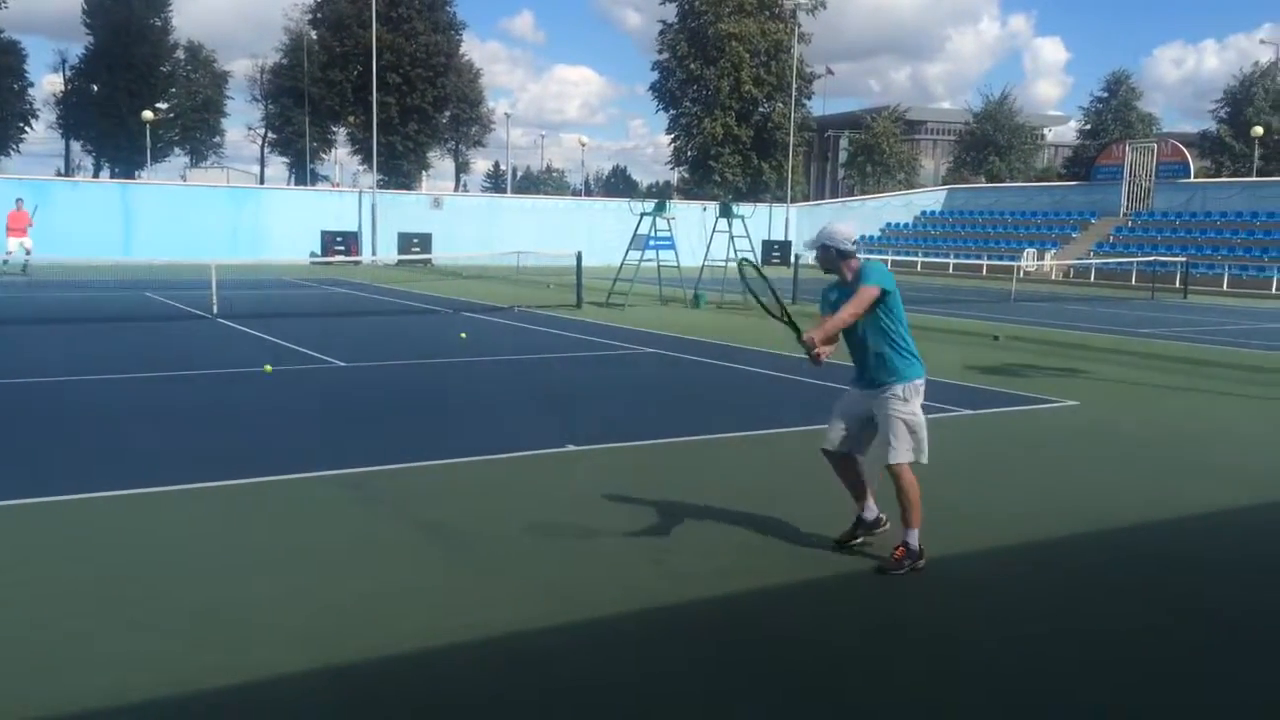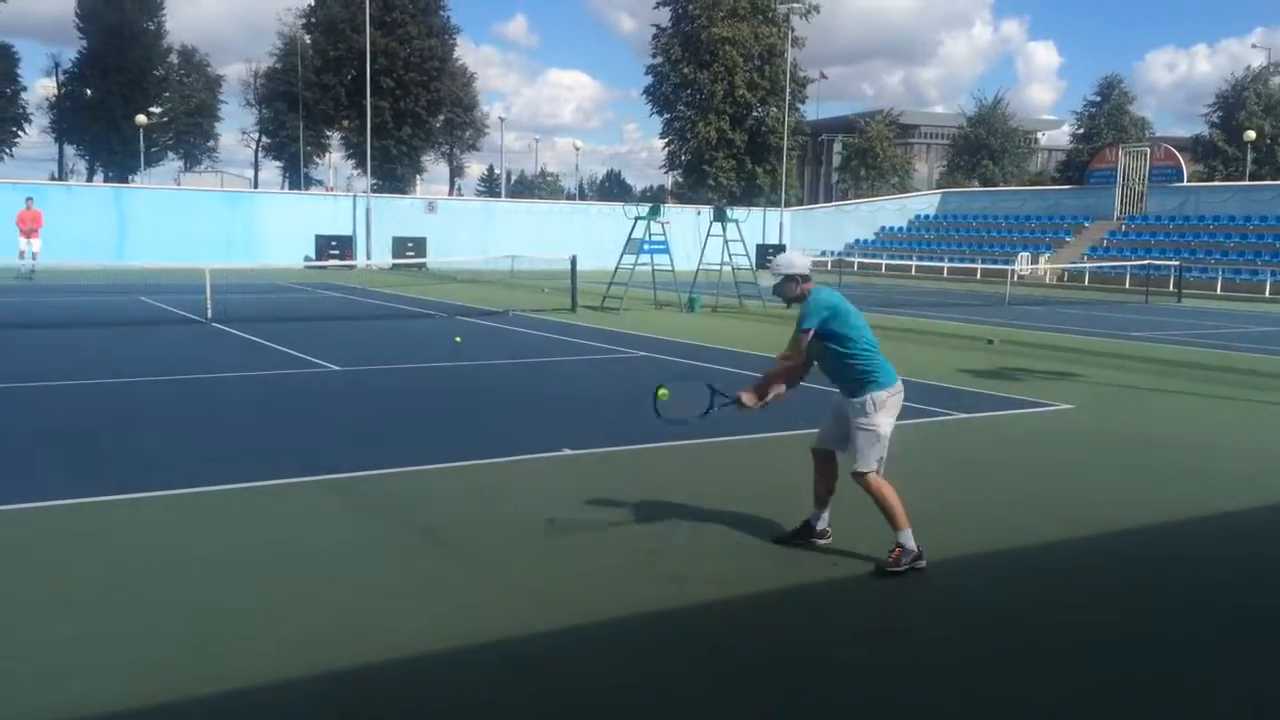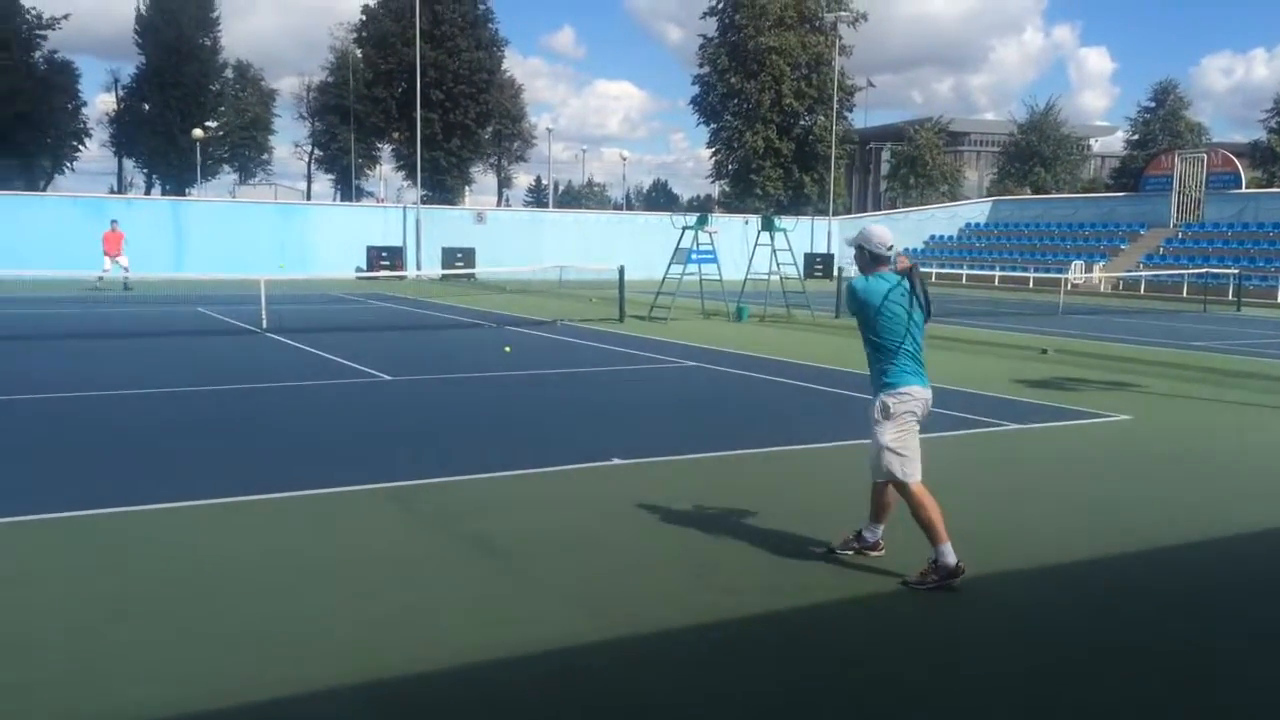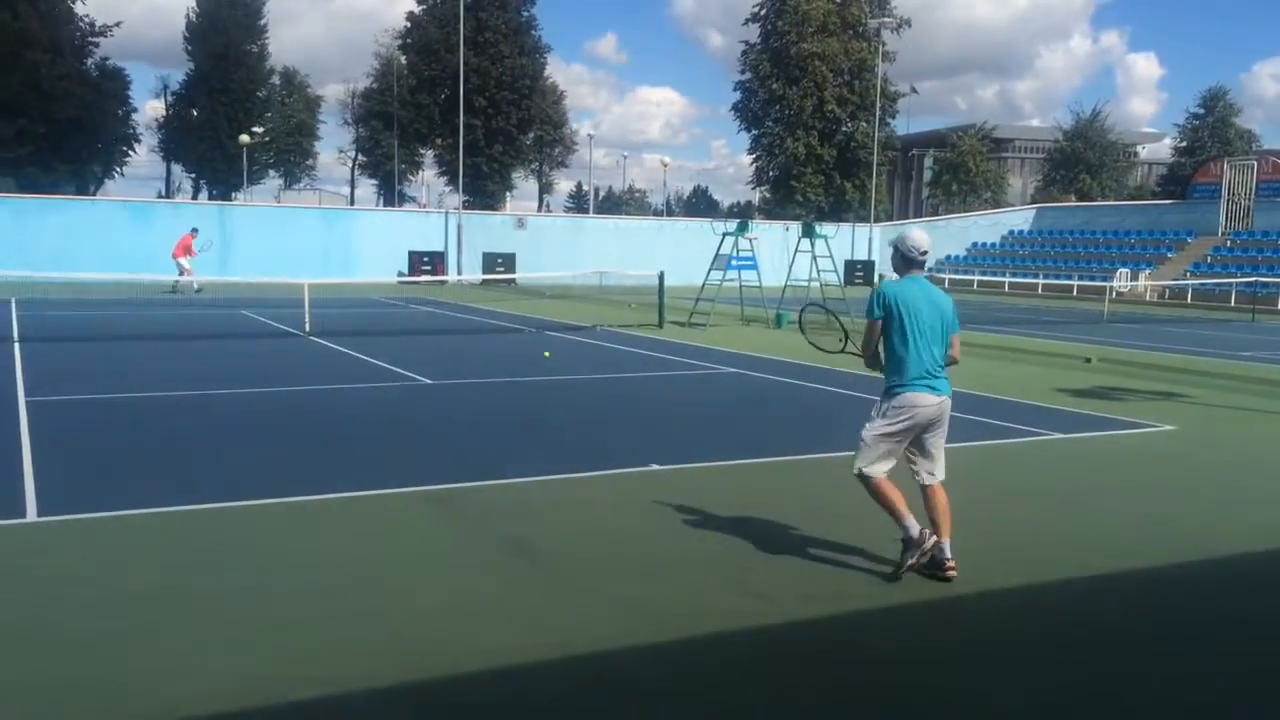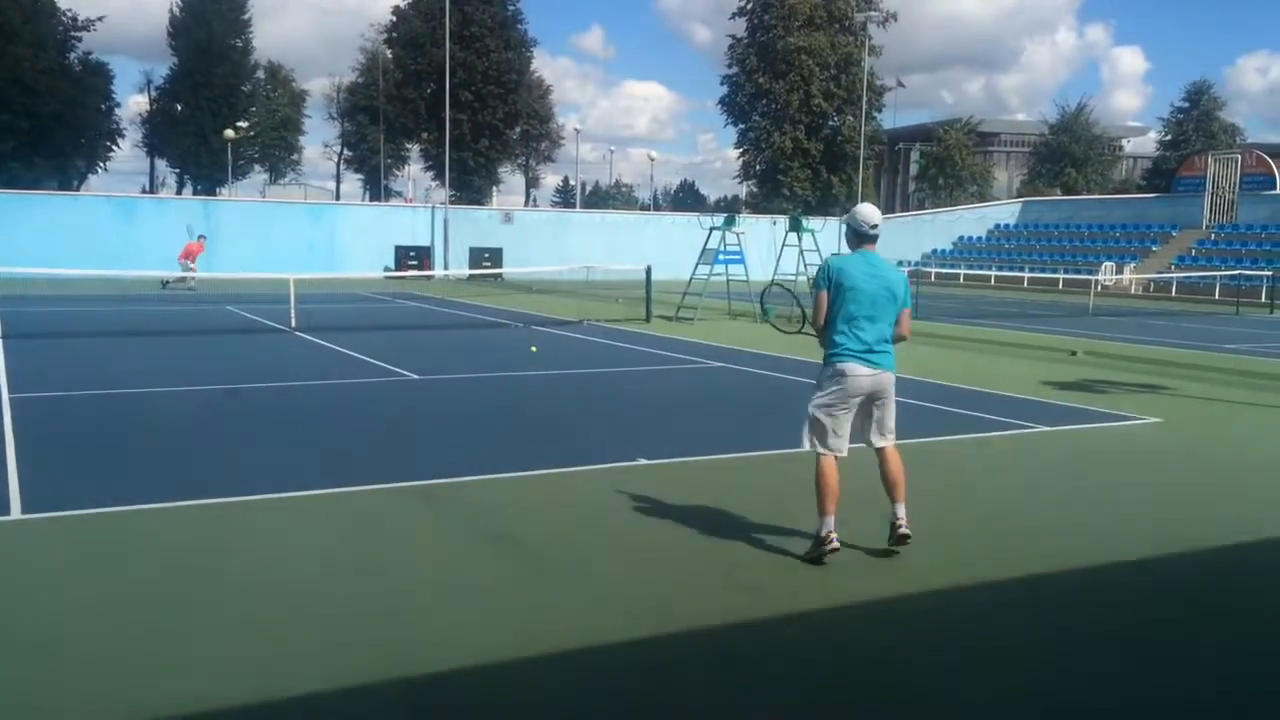
dt=0.5s
person 1, frame 1
left shoulder: (871, 271)
right shoulder: (830, 293)
left elbow: (857, 306)
right elbow: (831, 331)
left wrist: (816, 334)
right wrist: (821, 347)
left hip: (900, 384)
right hip: (863, 384)
left knee: (896, 464)
right knee: (835, 450)
left ankle: (913, 547)
right ankle: (871, 516)
person 1, frame 2
left shoulder: (819, 302)
right shoulder: (809, 307)
left elbow: (790, 359)
right elbow: (802, 364)
left wrist: (758, 388)
right wrist: (777, 388)
left hip: (878, 392)
right hip: (853, 393)
left knee: (866, 473)
right knee: (822, 453)
left ankle: (909, 548)
right ankle: (817, 525)
person 1, frame 3
left shoulder: (860, 287)
right shoulder: (911, 287)
left hip: (897, 395)
right hip: (917, 389)
left knee: (906, 481)
right knee: (883, 469)
left ankle: (947, 561)
right ankle: (870, 536)
person 1, frame 4
left shoulder: (886, 292)
right shoulder: (945, 300)
left elbow: (868, 348)
right elbow: (953, 356)
left wrist: (878, 362)
left hip: (904, 397)
right hip: (940, 397)
left knee: (869, 470)
right knee: (930, 479)
left ankle: (915, 534)
right ankle: (943, 557)
person 1, frame 5
left shoulder: (833, 267)
right shoulder: (897, 275)
left elbow: (818, 322)
right elbow: (903, 331)
left hip: (844, 370)
right hip: (883, 370)
left knee: (825, 451)
right knee: (885, 445)
left ankle: (827, 535)
right ankle: (898, 521)
